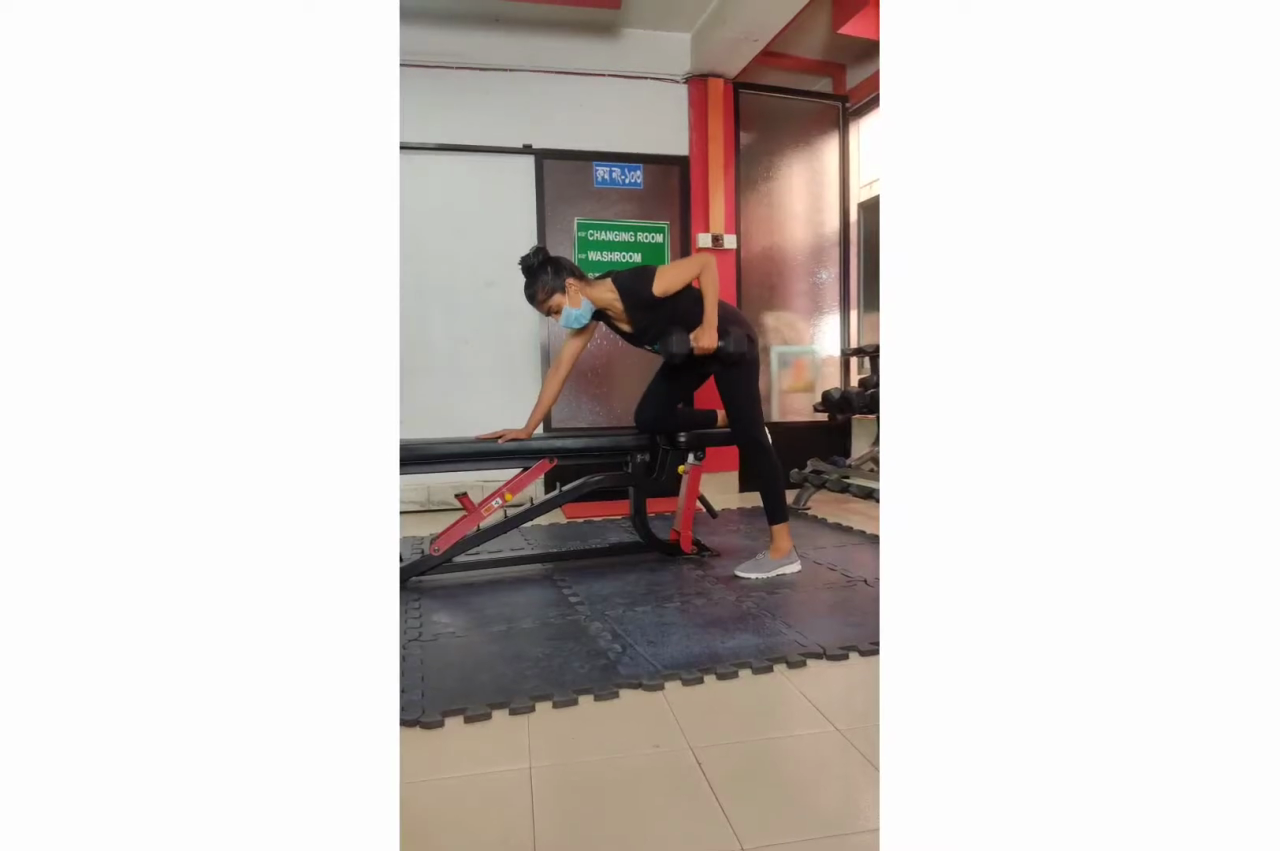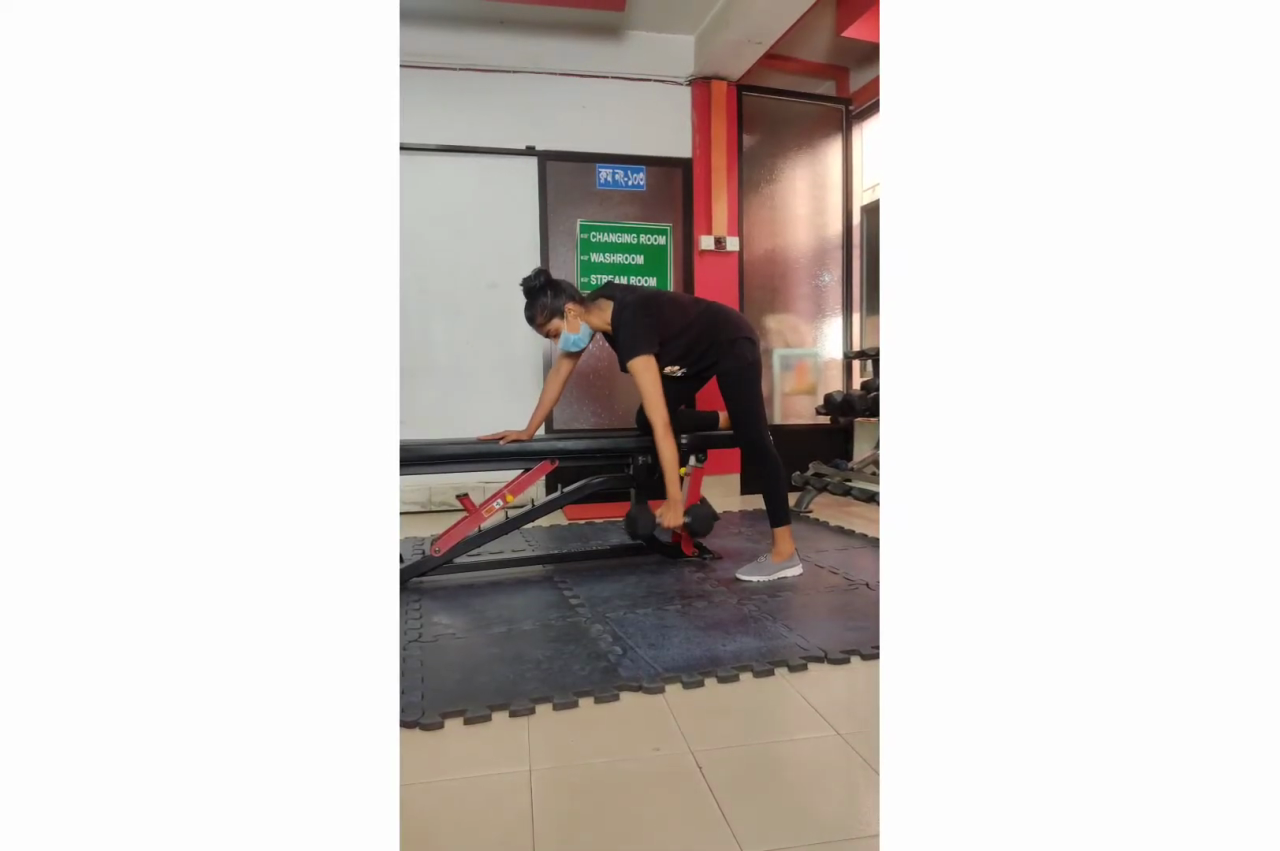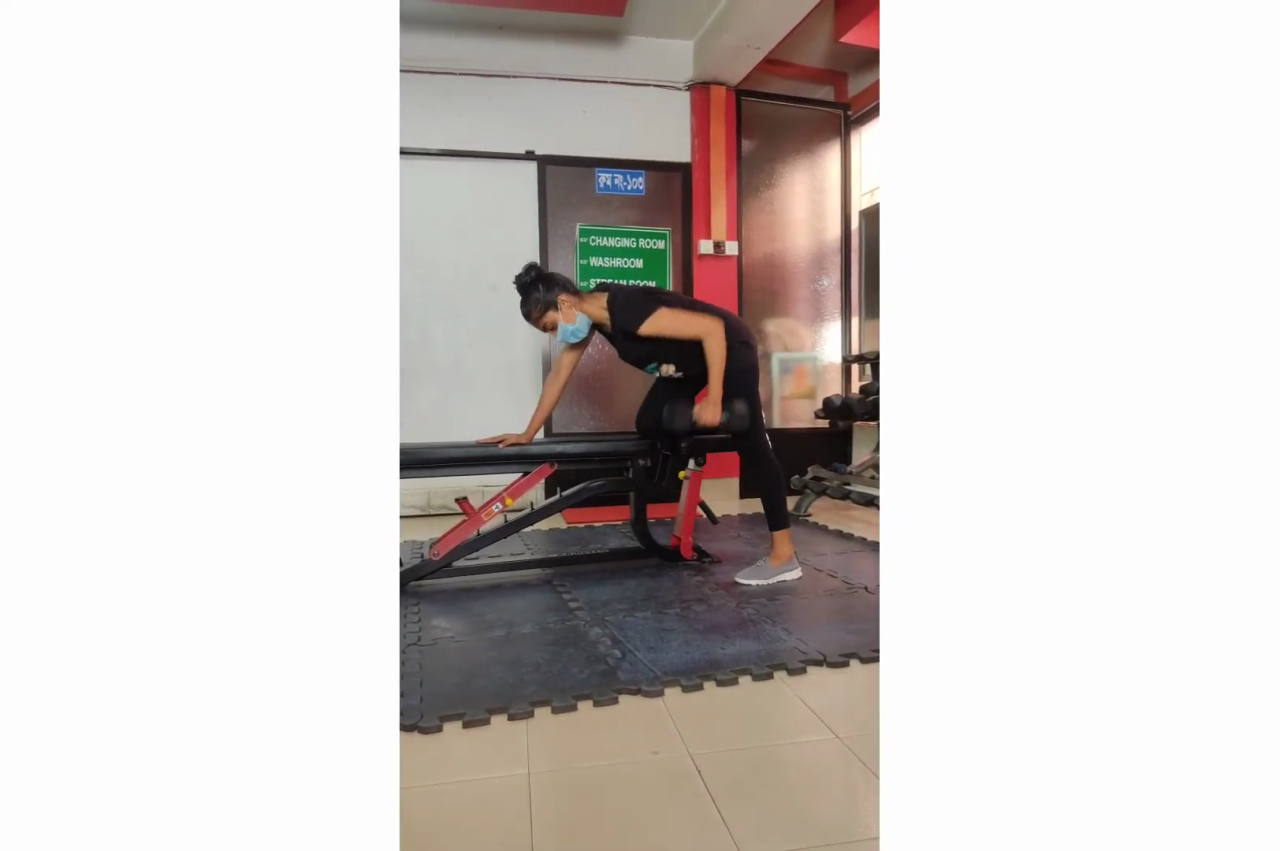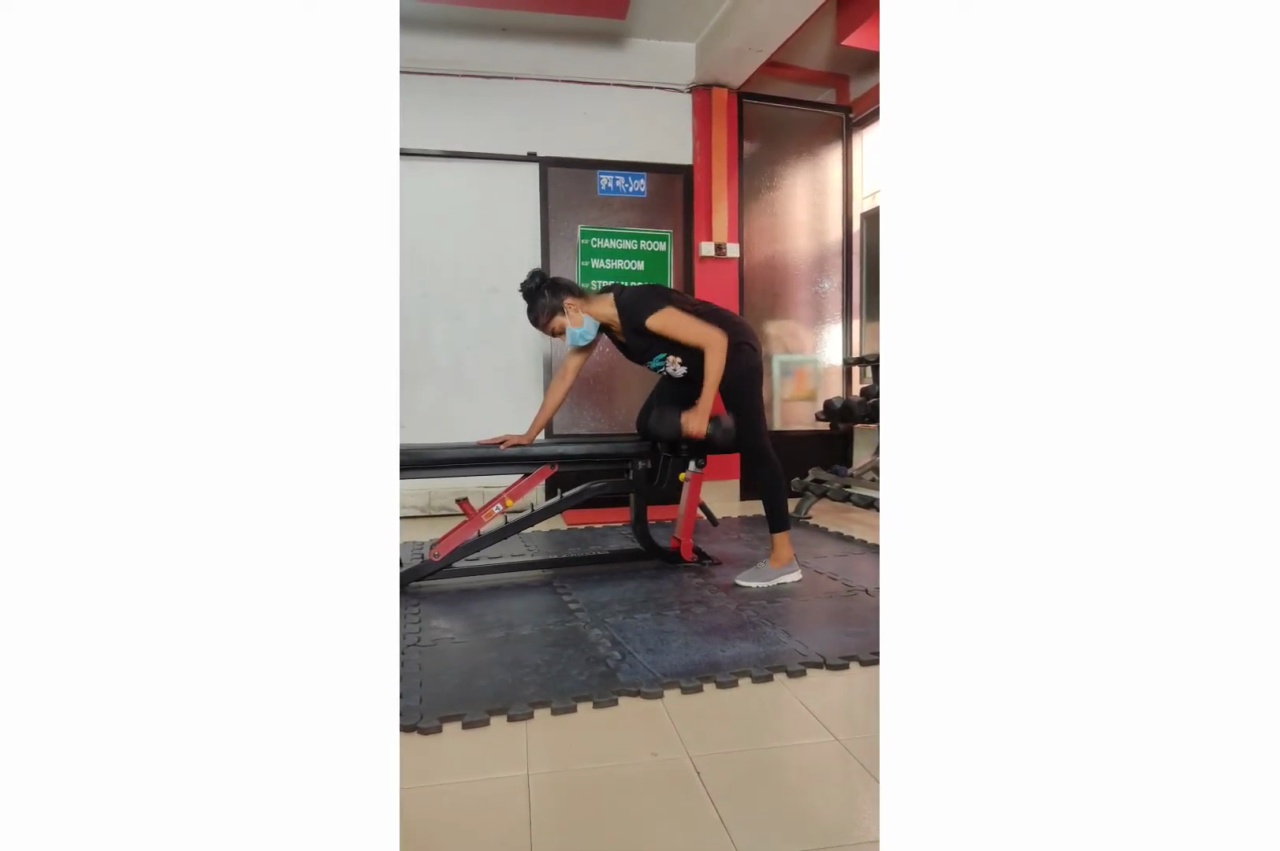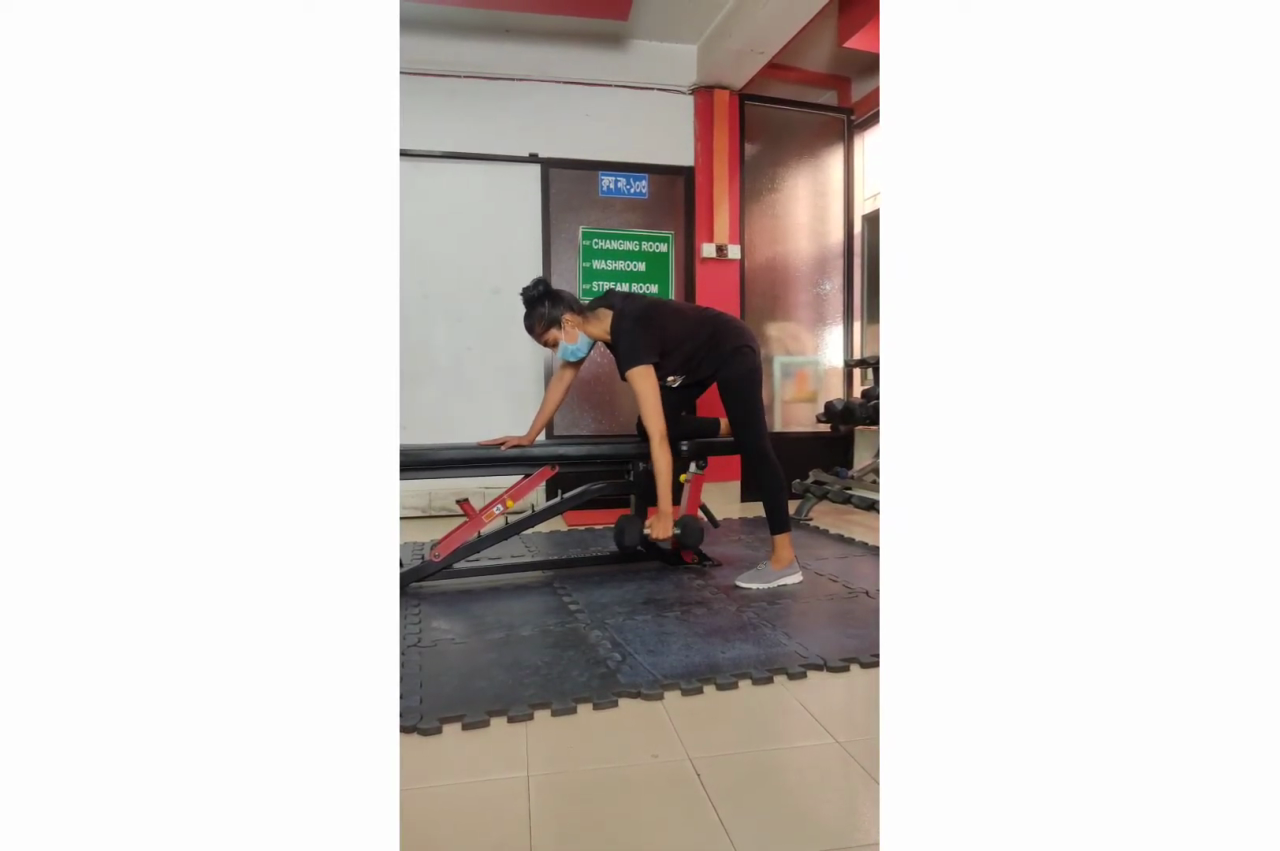
dt=0.7s
person 1, frame 1
left shoulder: (636, 287)
right shoulder: (594, 303)
left elbow: (706, 261)
right elbow: (561, 365)
left wrist: (708, 328)
right wrist: (528, 428)
right hip: (687, 350)
left knee: (750, 440)
right knee: (649, 419)
left ankle: (783, 550)
right ankle: (729, 418)
person 1, frame 2
left shoulder: (630, 329)
right shoulder: (594, 307)
left elbow: (662, 424)
right elbow: (560, 371)
left wrist: (675, 500)
right wrist: (528, 431)
left hip: (731, 344)
right hip: (693, 351)
left knee: (753, 442)
right knee: (646, 422)
left ankle: (785, 552)
right ankle: (732, 420)
person 1, frame 3
left shoulder: (628, 312)
right shoulder: (591, 311)
left elbow: (712, 329)
right elbow: (560, 372)
left wrist: (713, 400)
right wrist: (528, 434)
left hip: (729, 345)
right hip: (690, 356)
left knee: (751, 447)
right knee: (649, 425)
left ankle: (784, 556)
person 1, frame 4
left shoulder: (637, 307)
right shoulder: (598, 315)
left elbow: (716, 339)
right elbow: (566, 374)
left wrist: (702, 411)
right wrist: (529, 435)
left hip: (732, 348)
right hip: (692, 361)
left knee: (753, 447)
right knee: (650, 427)
left ankle: (784, 557)
right ankle: (734, 426)
person 1, frame 5
left shoulder: (630, 338)
right shoulder: (595, 316)
left elbow: (660, 435)
right elbow: (563, 377)
left wrist: (664, 512)
right wrist: (529, 437)
left hip: (732, 350)
right hip: (694, 357)
left knee: (754, 450)
right knee: (647, 428)
left ankle: (784, 559)
right ankle: (733, 427)
